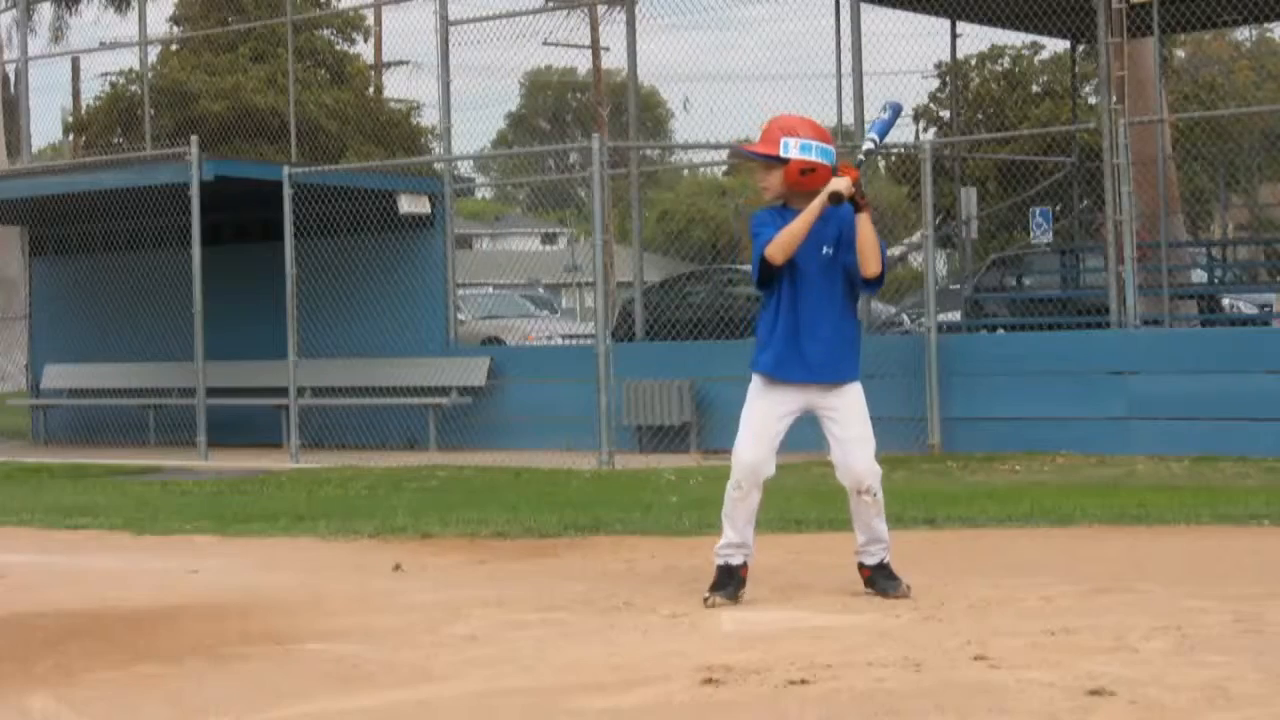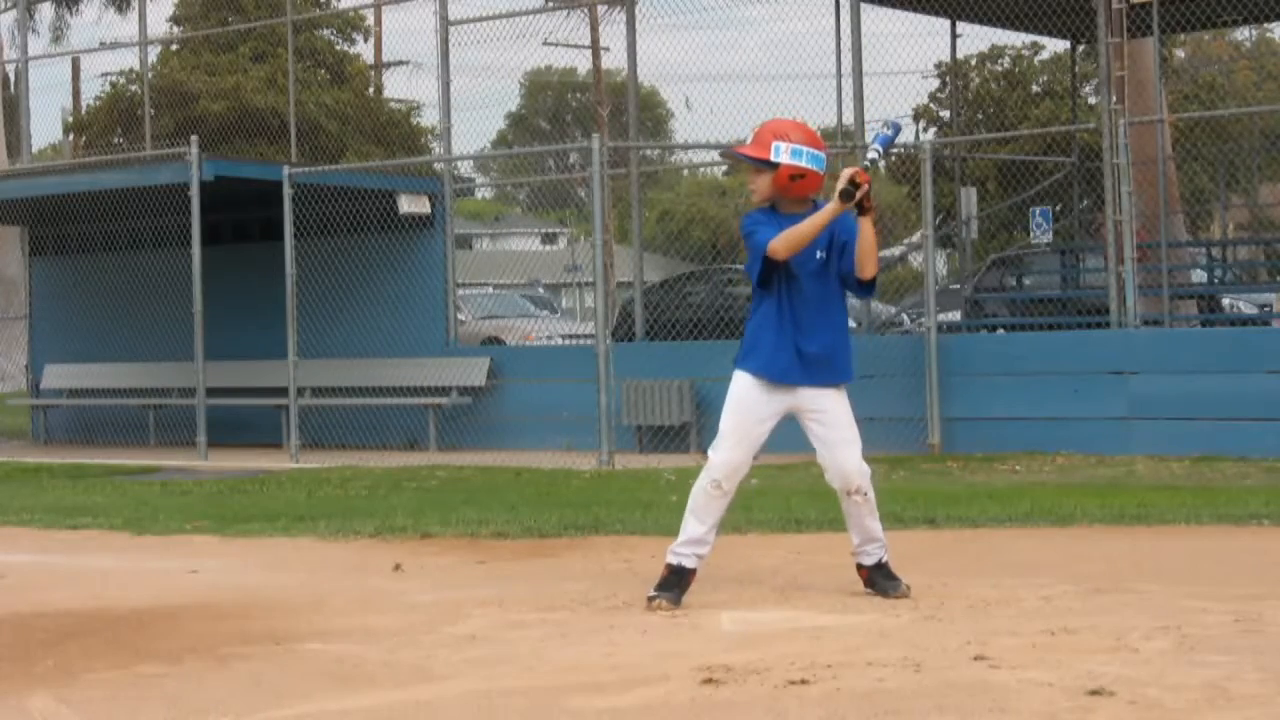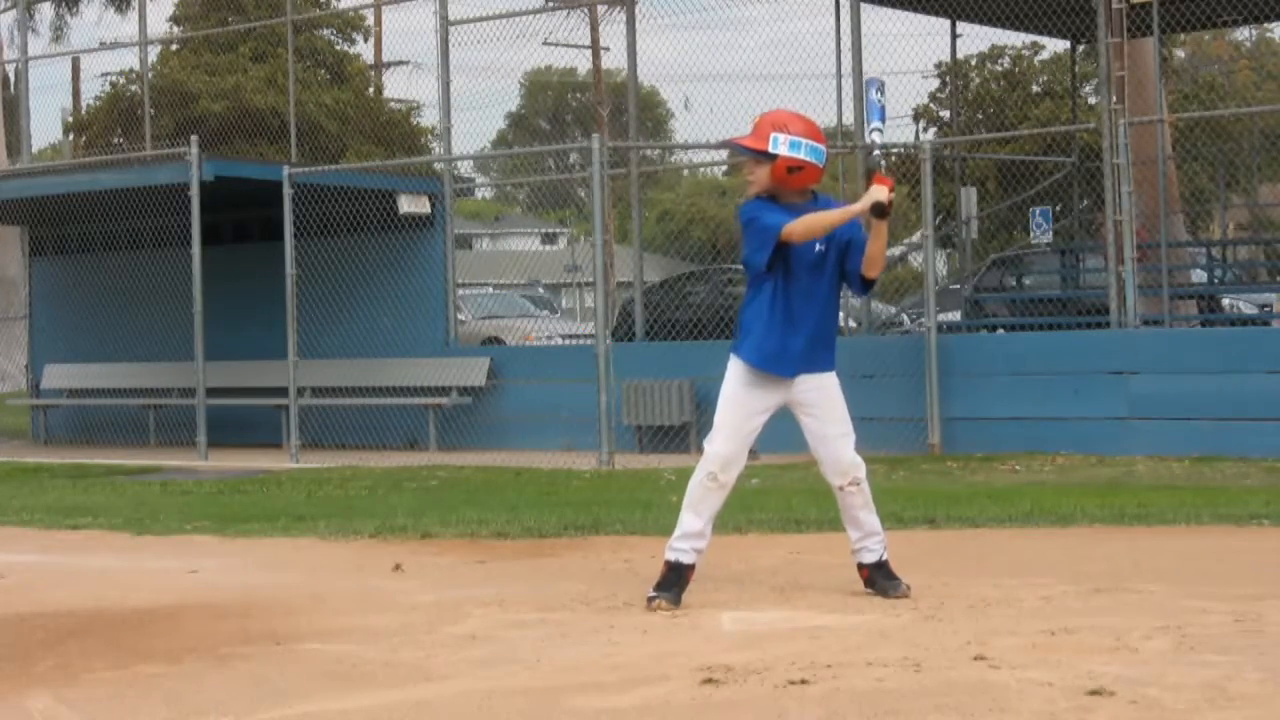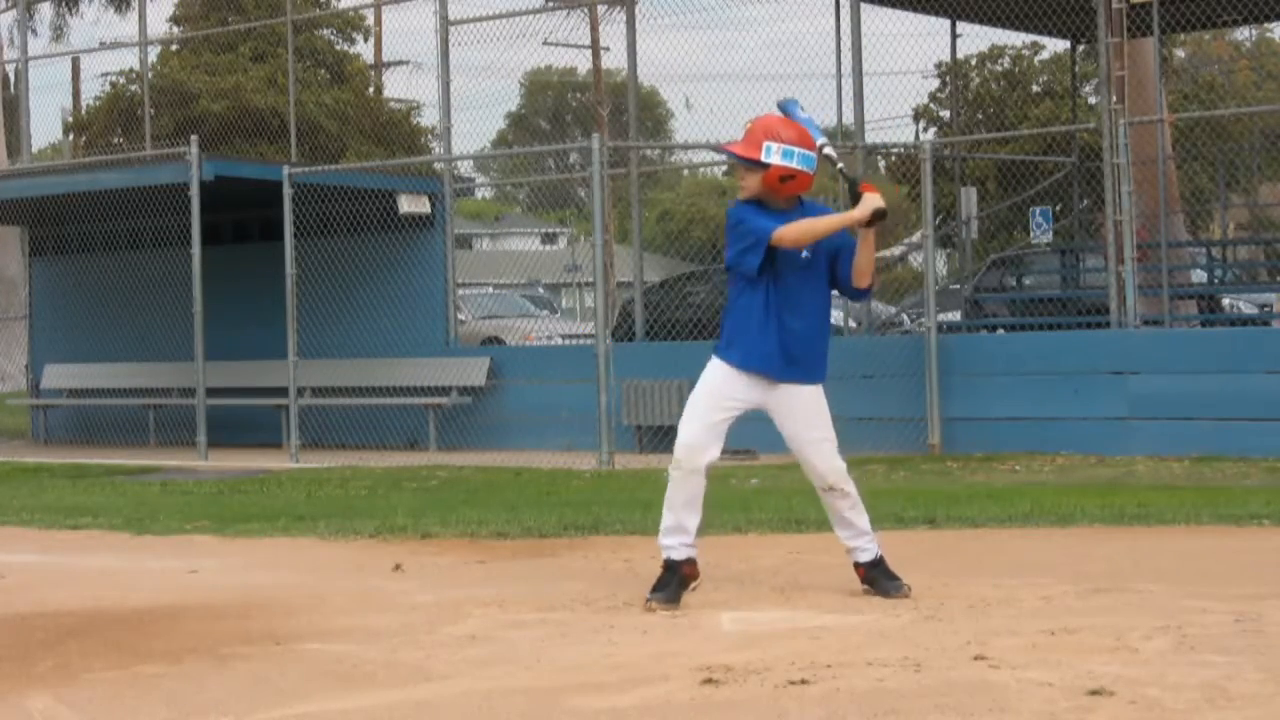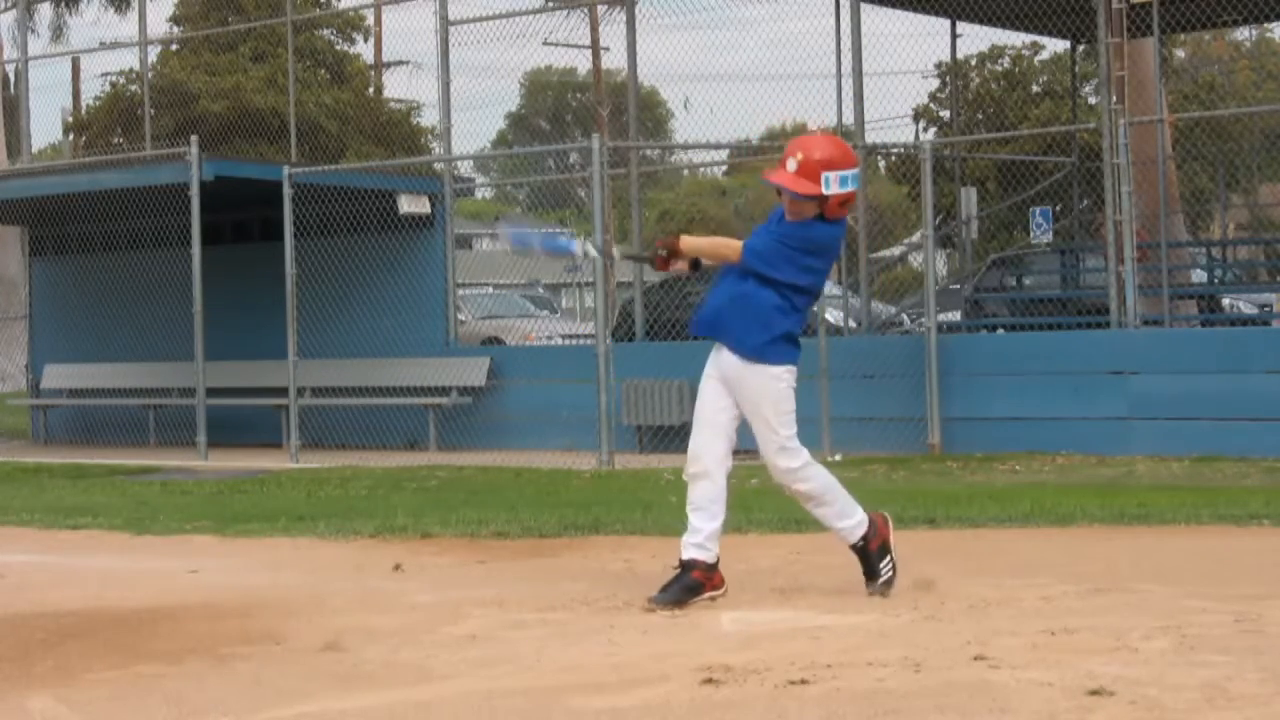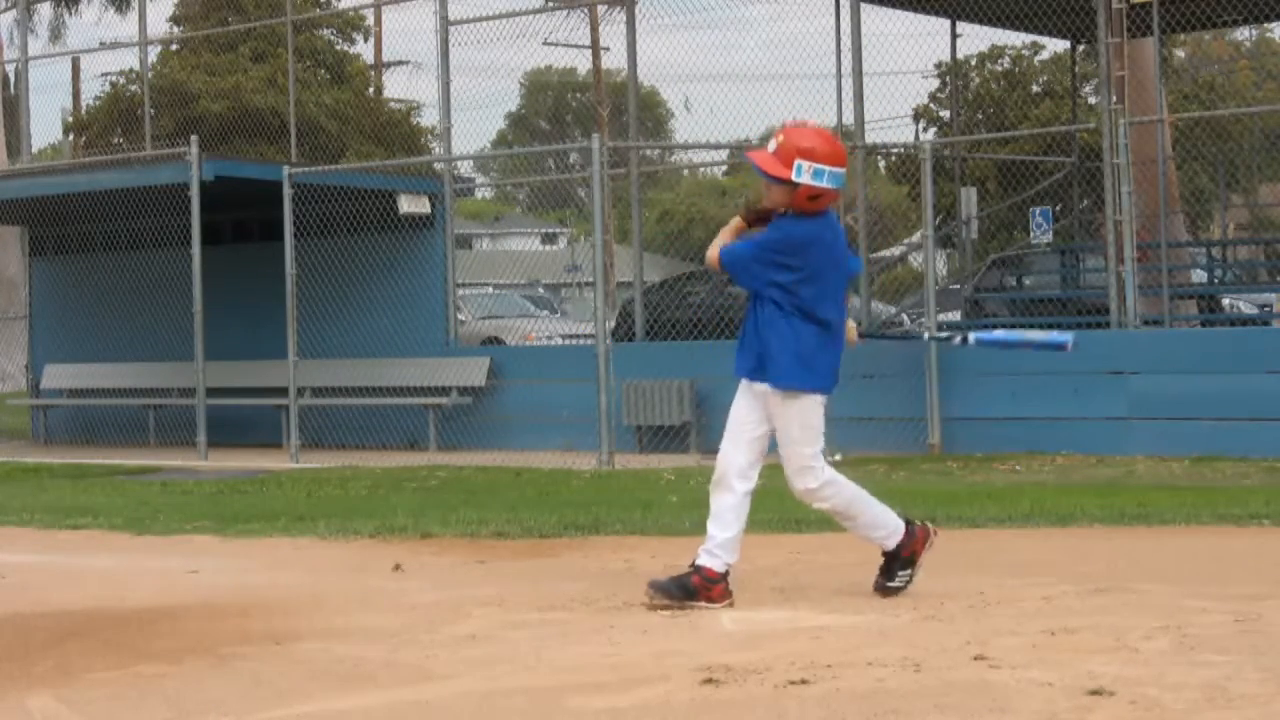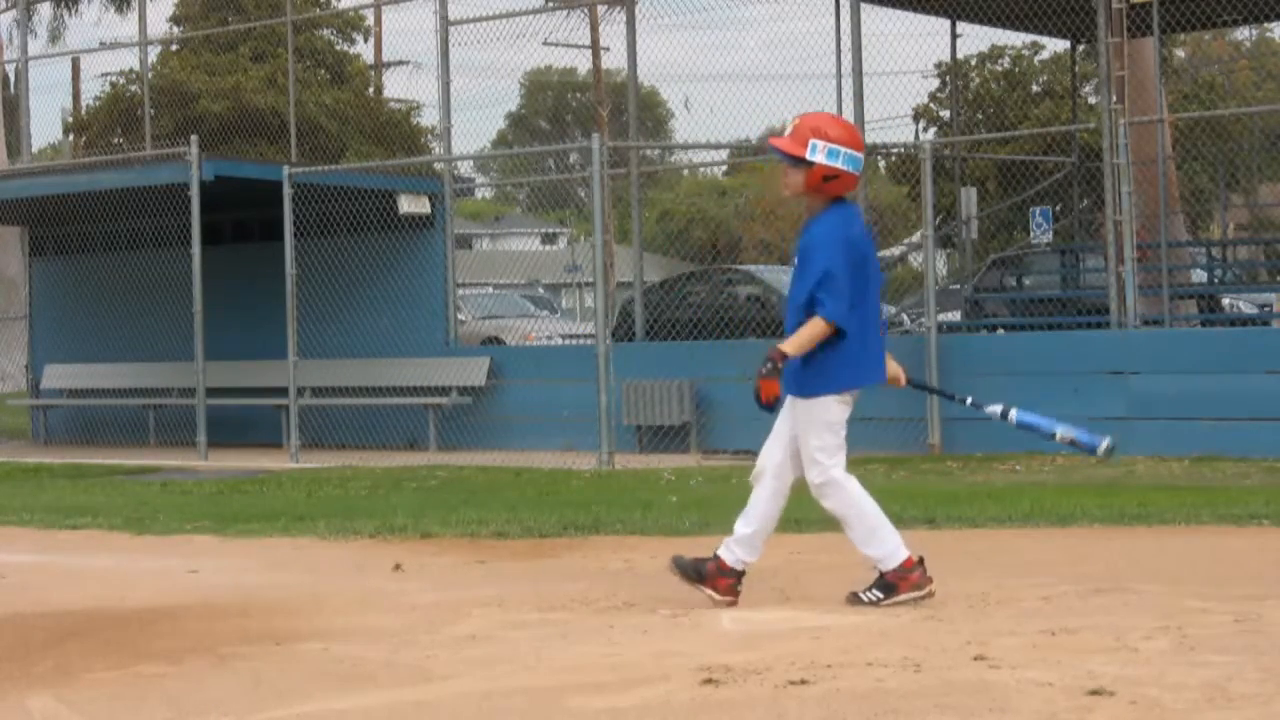
dt=0.7s
person 1, frame 1
left shoulder: (845, 221)
right shoulder: (765, 220)
left elbow: (870, 270)
right elbow: (776, 254)
left wrist: (860, 205)
right wrist: (822, 200)
left hip: (837, 371)
right hip: (776, 369)
left knee: (861, 471)
right knee: (747, 465)
left ankle: (875, 563)
right ankle: (732, 564)
person 1, frame 2
left shoulder: (838, 225)
right shoulder: (756, 222)
left elbow: (865, 273)
right elbow: (781, 249)
left wrist: (862, 210)
right wrist: (835, 205)
left hip: (822, 375)
right hip: (761, 372)
left knee: (851, 472)
right knee: (723, 468)
left ankle: (873, 562)
right ankle: (680, 565)
person 1, frame 3
left shoulder: (836, 214)
right shoulder: (754, 212)
left elbow: (868, 272)
right elbow: (796, 231)
left wrist: (880, 217)
right wrist: (861, 206)
left hip: (815, 368)
right hip: (755, 363)
left knee: (845, 465)
right knee: (719, 462)
left ankle: (873, 562)
right ankle: (678, 564)
person 1, frame 4
left shoulder: (825, 219)
right shoulder: (743, 215)
left elbow: (860, 282)
right elbow: (788, 237)
left wrist: (869, 225)
right wrist: (855, 214)
left hip: (797, 371)
right hip: (734, 364)
left knee: (828, 470)
right knee: (688, 453)
left ankle: (869, 561)
right ankle: (678, 562)
person 1, frame 5
left shoulder: (821, 233)
right shoulder: (790, 217)
left elbow: (740, 252)
right elbow: (749, 257)
left wrist: (682, 243)
right wrist: (691, 255)
left hip: (764, 359)
right hip: (726, 351)
left knee: (787, 461)
right knee: (704, 459)
left ankle: (869, 533)
right ankle: (700, 565)
person 1, frame 6
left shoulder: (792, 236)
right shoulder: (821, 221)
left elbow: (717, 259)
right elbow: (843, 275)
left wrist: (742, 220)
right wrist: (839, 322)
left hip: (796, 372)
right hip: (762, 367)
left knee: (809, 480)
right knee: (732, 468)
left ankle: (901, 537)
right ankle: (711, 574)
person 1, frame 7
left shoulder: (831, 232)
right shoulder: (839, 221)
left elbow: (832, 315)
right elbow: (861, 296)
left wrist: (781, 355)
right wrist: (879, 355)
left hip: (825, 370)
right hip: (817, 371)
left knee: (825, 475)
right knee: (774, 467)
left ankle: (903, 571)
right ankle: (728, 568)
